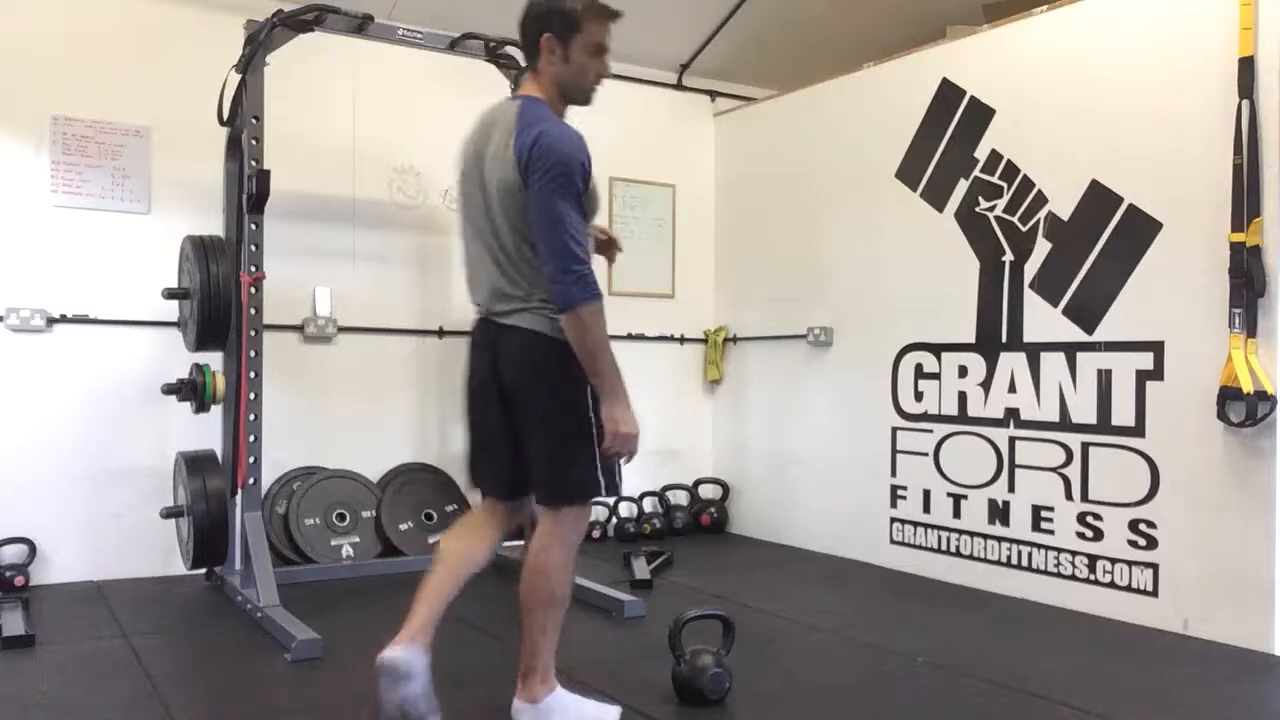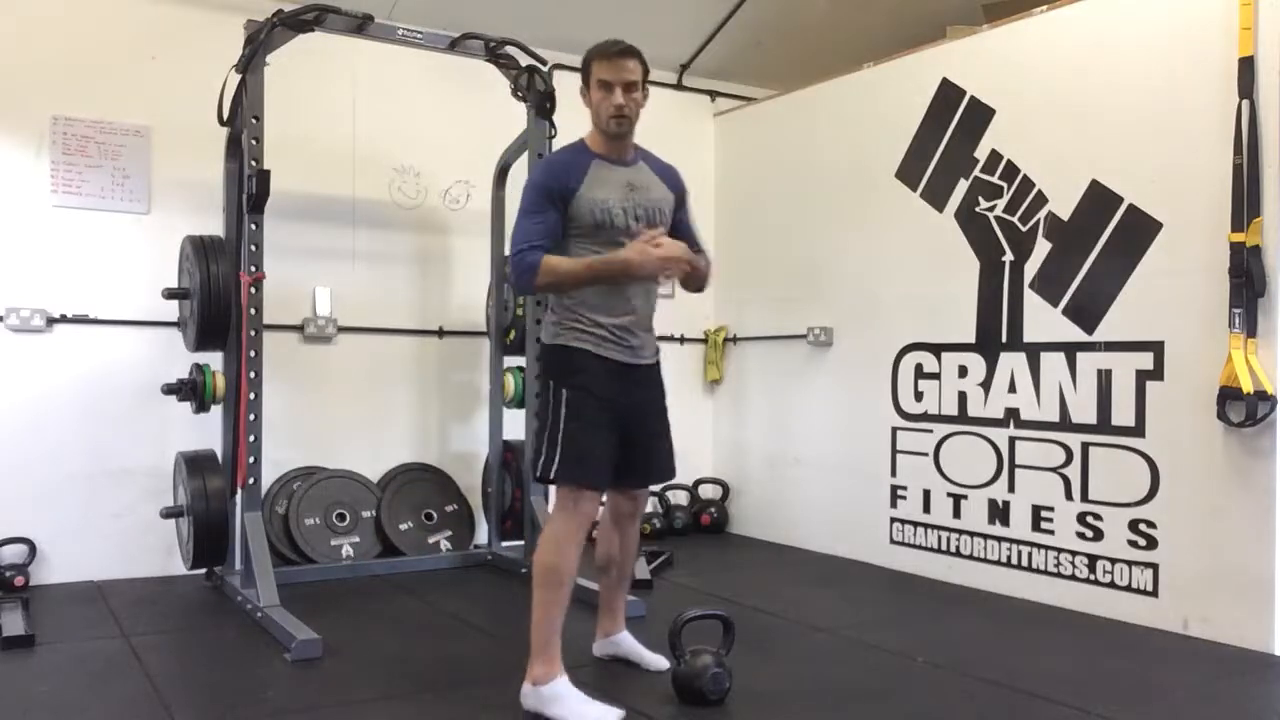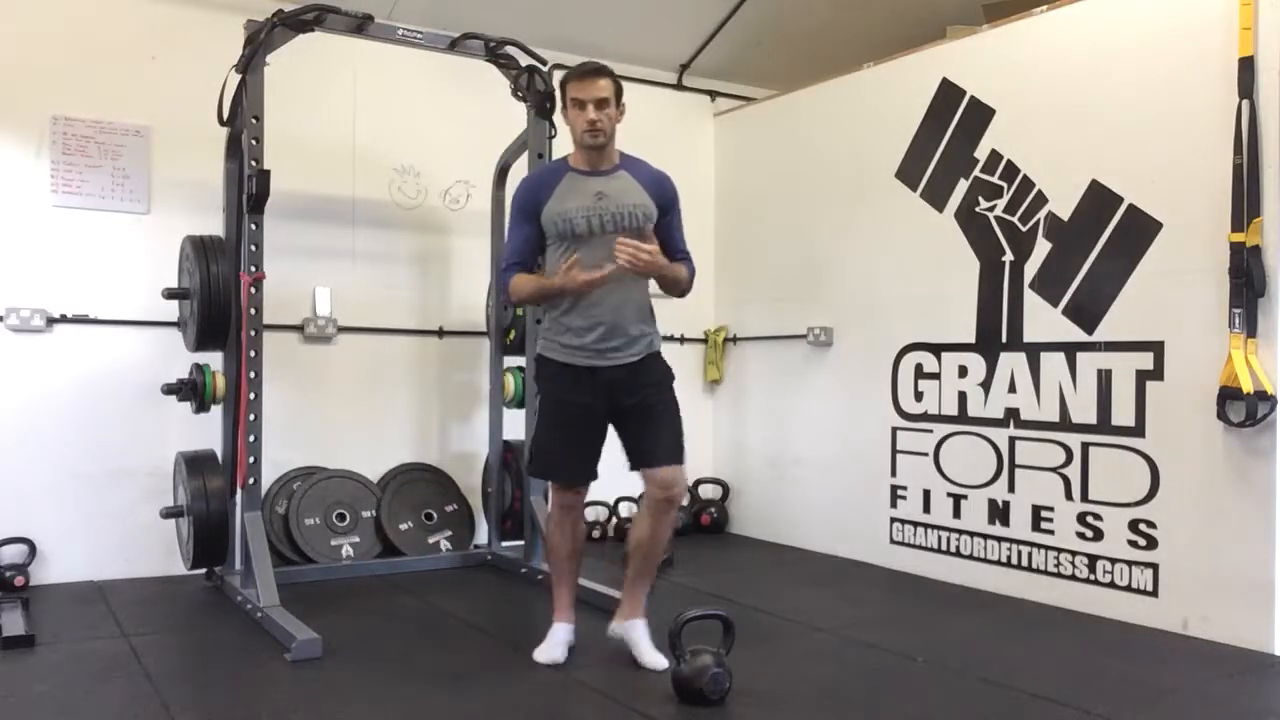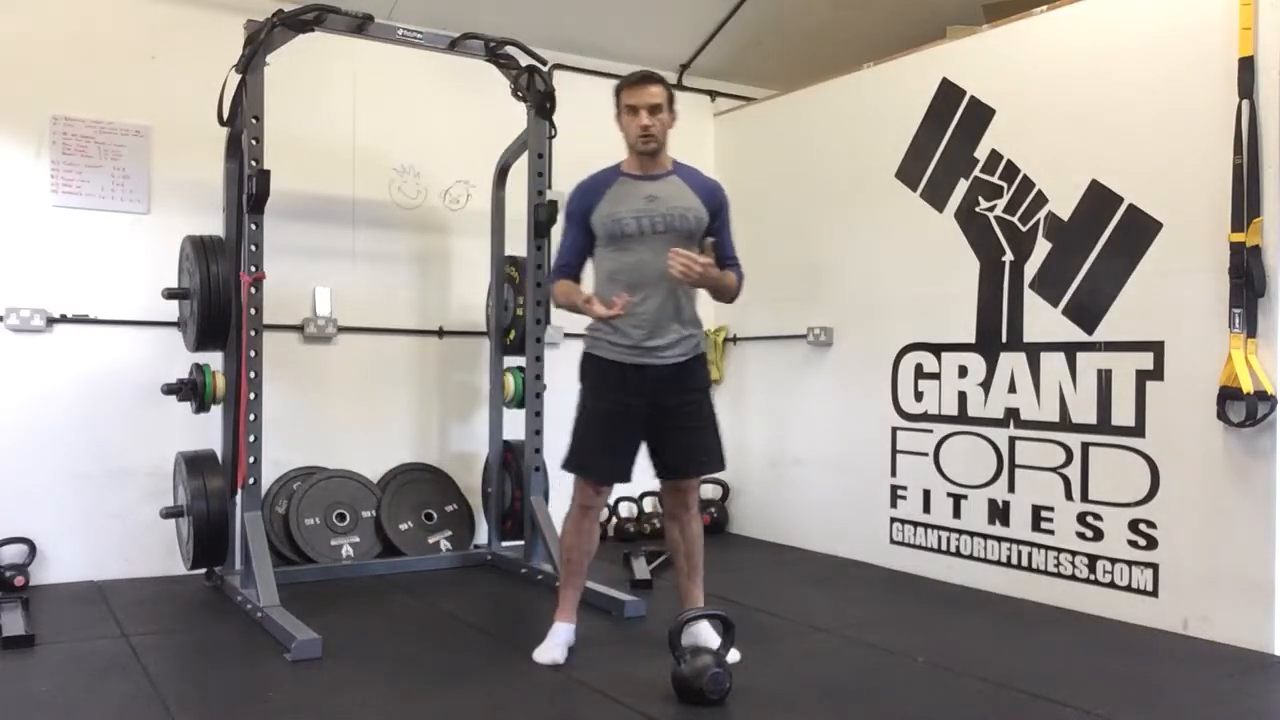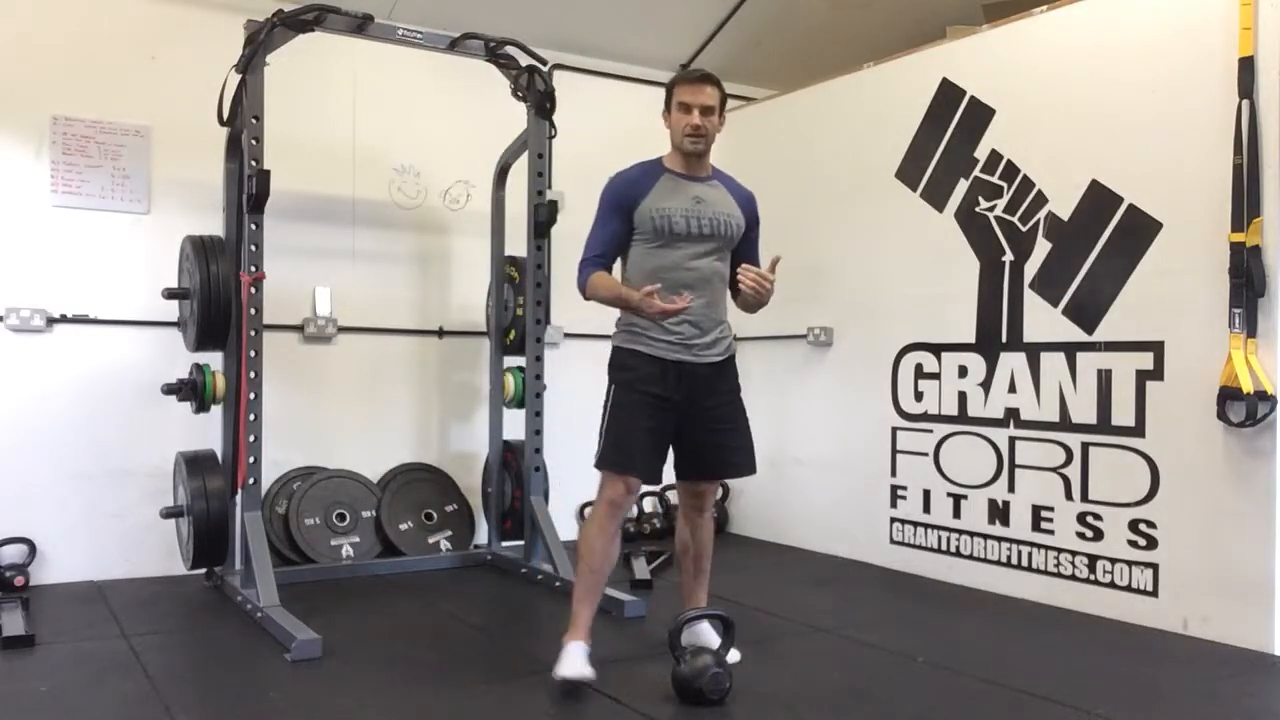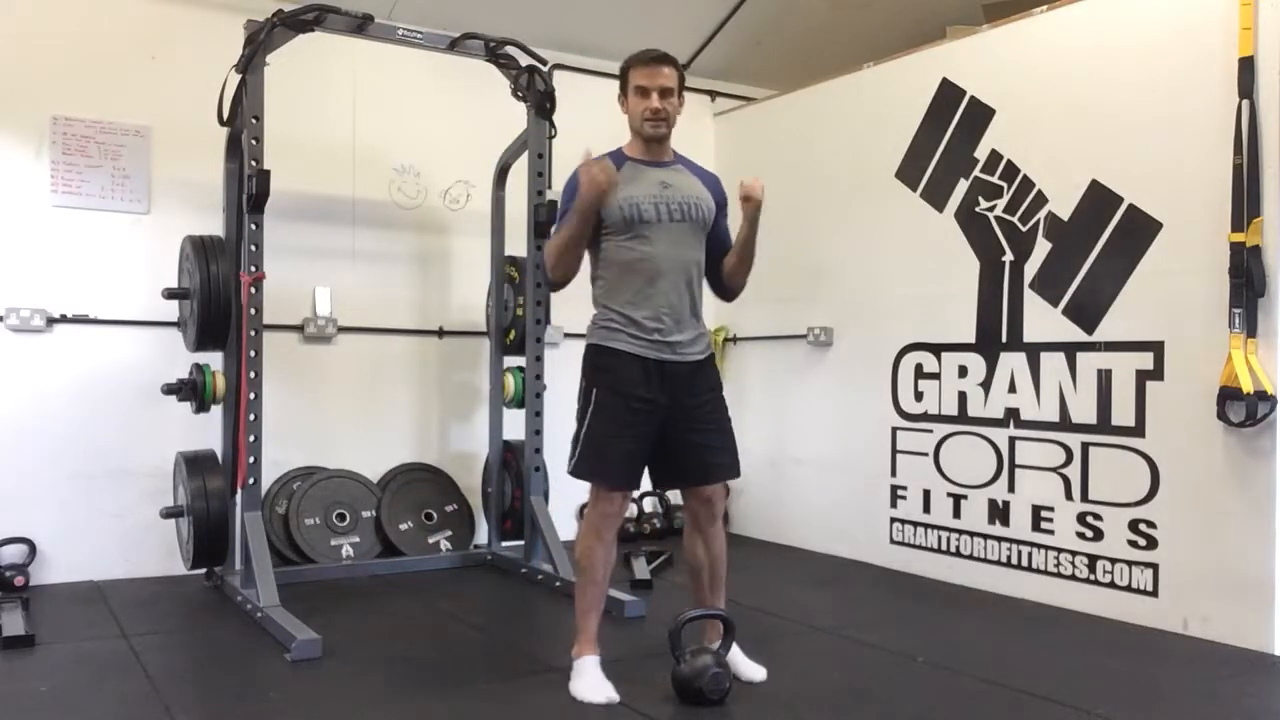
dt=0.5s
person 1, frame 1
left shoulder: (495, 129)
right shoulder: (554, 142)
right elbow: (569, 284)
left wrist: (576, 237)
right wrist: (614, 397)
left hip: (494, 343)
right hip: (545, 349)
left knee: (497, 508)
right knee: (563, 515)
left ankle: (409, 645)
person 1, frame 2
left shoulder: (665, 177)
right shoulder: (558, 172)
left elbow: (697, 276)
right elbow: (526, 270)
left wrist: (683, 255)
right wrist: (619, 261)
left hip: (640, 361)
right hip: (579, 359)
left knee: (629, 503)
right knee: (577, 504)
left ankle: (611, 630)
person 1, frame 3
left shoulder: (655, 185)
right shoulder: (537, 189)
left elbow: (683, 276)
right elbow: (512, 280)
left wrist: (659, 266)
right wrist: (556, 284)
left hip: (640, 360)
right hip: (567, 366)
left knee: (668, 488)
right knee: (567, 498)
left ankle: (630, 616)
right ankle: (563, 621)
person 1, frame 4
left shoulder: (705, 192)
right shoulder: (590, 195)
left elbow: (732, 285)
right elbow: (560, 277)
left wrist: (708, 275)
right wrist: (582, 301)
left hip: (681, 365)
right hip: (612, 365)
left knee: (684, 496)
right knee: (588, 496)
left ankle: (695, 620)
right ankle: (564, 622)
person 1, frame 5
left shoulder: (739, 201)
right shoulder: (630, 187)
left elbow: (743, 291)
right elbow: (590, 275)
left wrist: (760, 291)
right wrist: (634, 300)
left hip: (713, 366)
right hip: (644, 362)
left knee: (700, 497)
right knee: (616, 494)
left ankle: (696, 622)
right ankle: (576, 640)
person 1, frame 6
left shoulder: (706, 186)
right shoulder: (595, 176)
left elbow: (726, 285)
right elbow: (553, 274)
left wrist: (750, 227)
right wrist: (582, 209)
left hip: (693, 363)
right hip: (621, 360)
left knee: (709, 503)
right knee: (607, 504)
left ankle: (713, 638)
right ankle: (586, 654)
